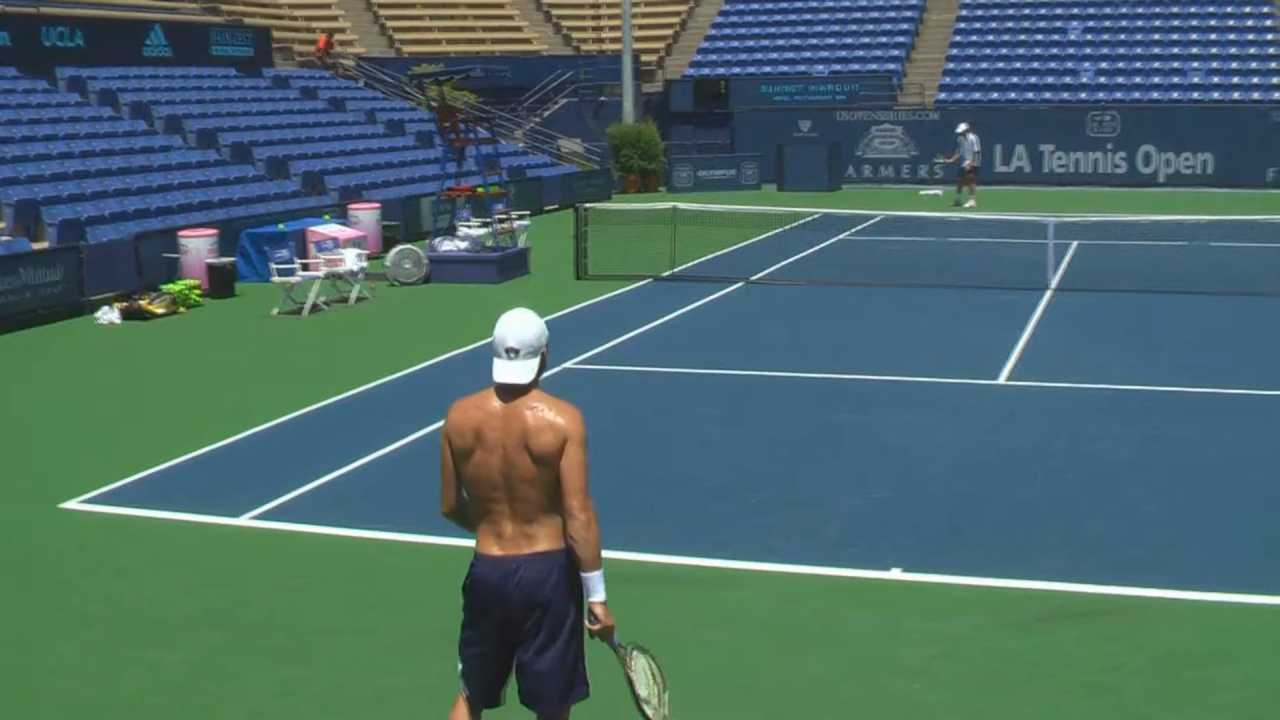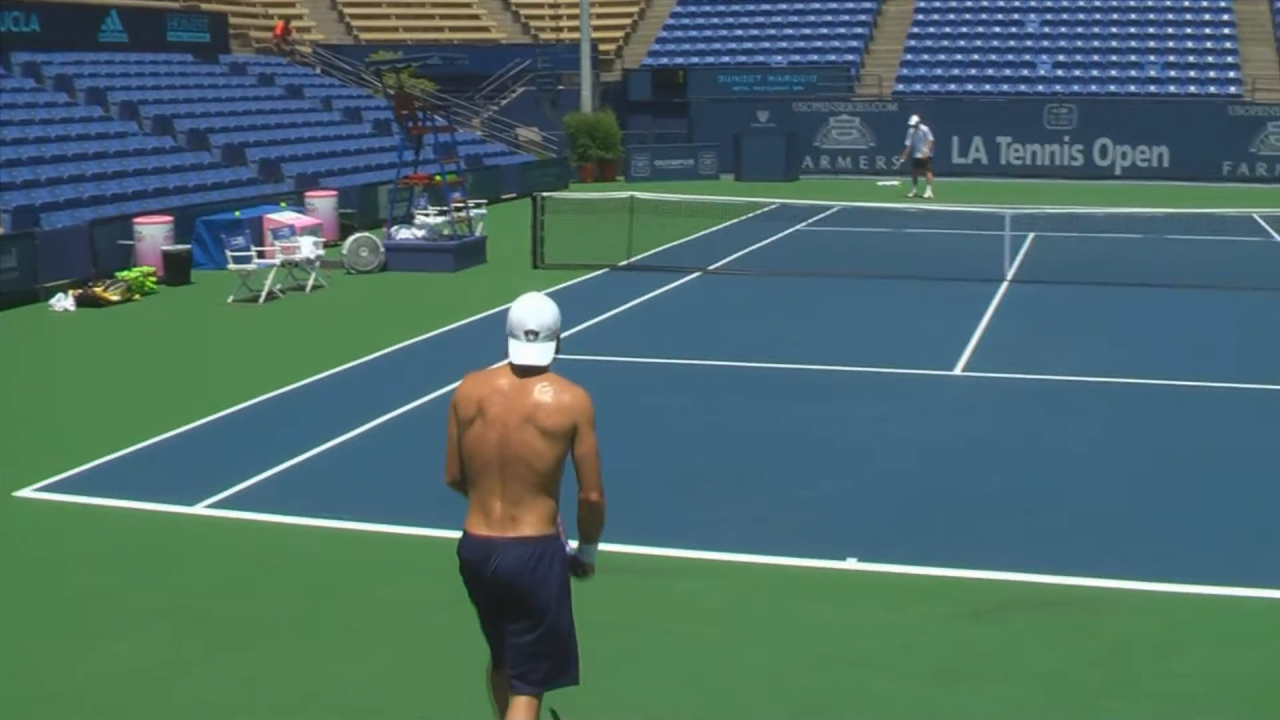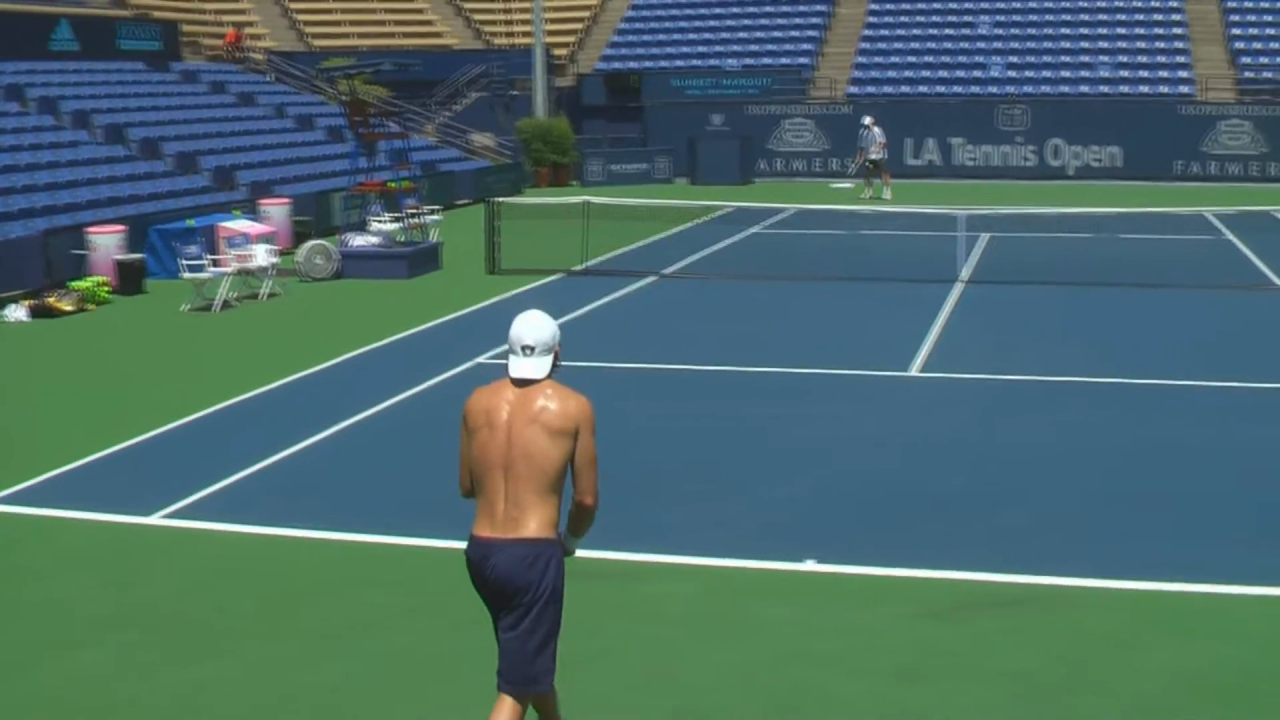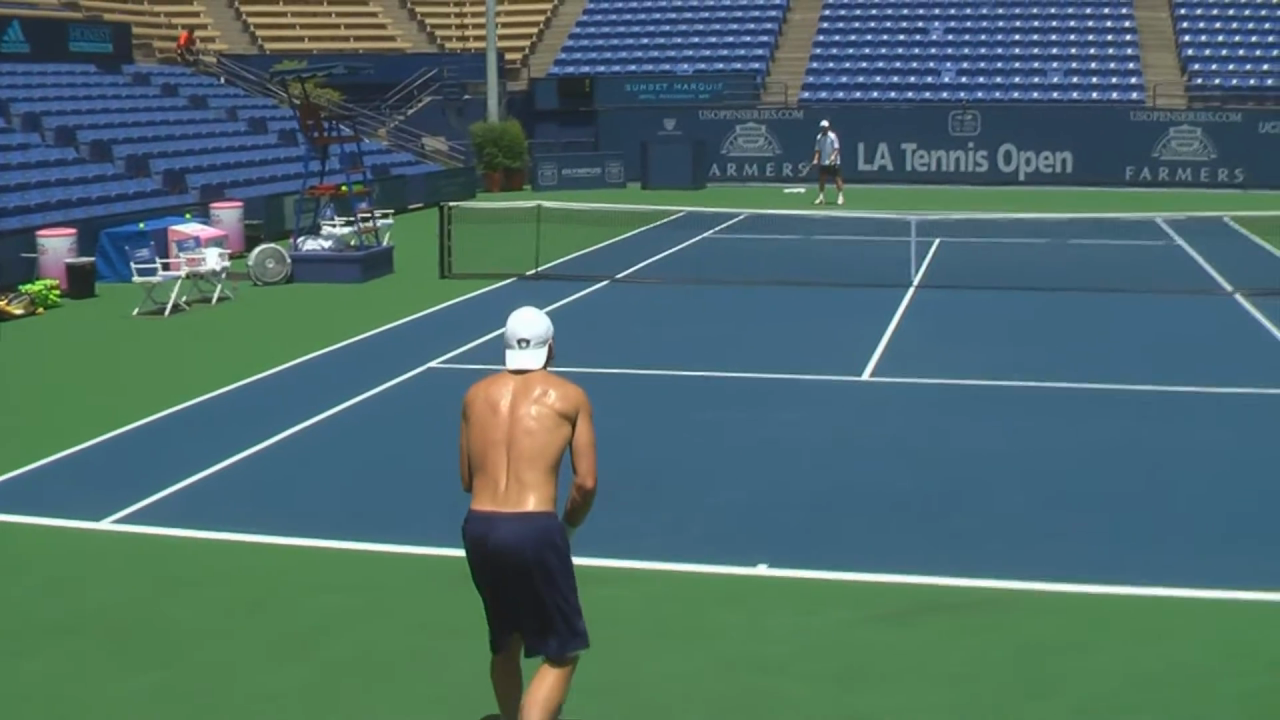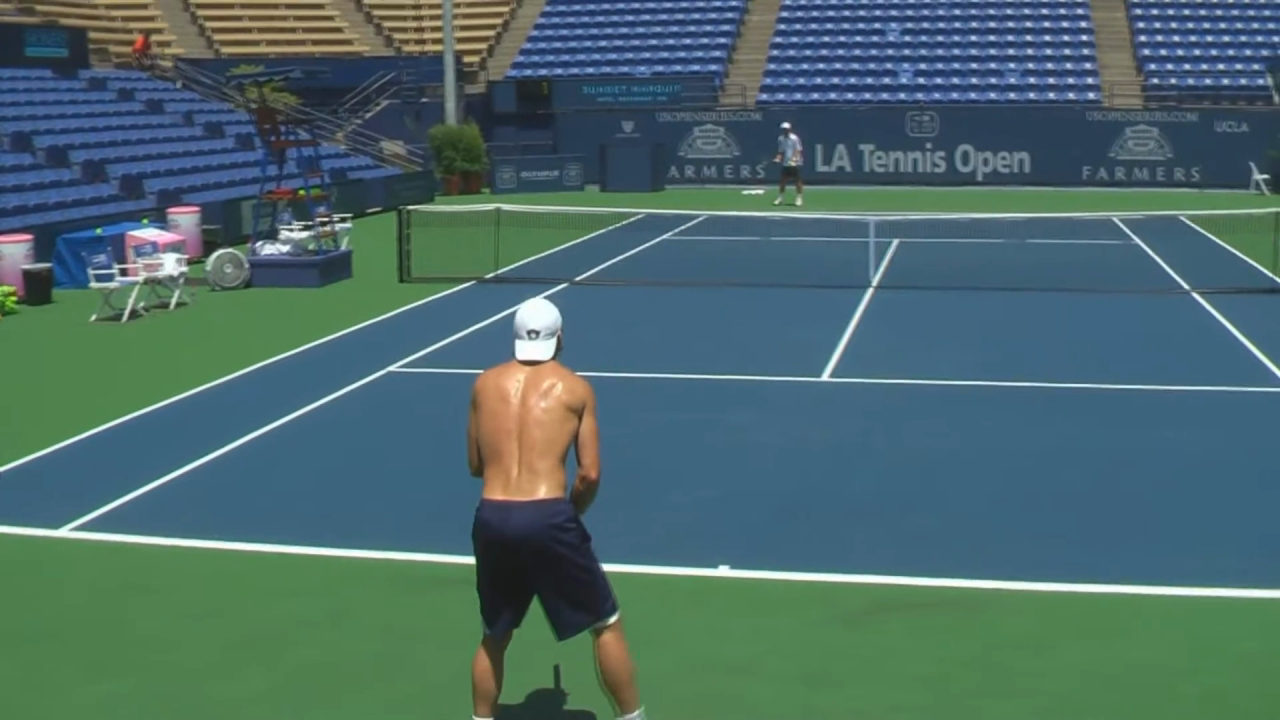
dt=1s
person 1, frame 1
left shoulder: (460, 416)
right shoulder: (562, 418)
left elbow: (451, 507)
right elbow: (578, 514)
right wrist: (597, 595)
left hip: (487, 570)
right hip: (548, 571)
person 1, frame 2
left shoulder: (469, 390)
right shoulder: (570, 400)
left elbow: (454, 478)
right elbow: (591, 496)
right wrist: (586, 552)
left hip: (475, 548)
right hip: (533, 553)
left knee: (503, 660)
right knee: (528, 683)
person 1, frame 3
left shoulder: (477, 402)
right shoulder: (572, 406)
left elbow: (467, 487)
right elbow: (586, 499)
right wrist: (571, 539)
left hip: (480, 551)
right hip: (531, 554)
left knee: (530, 656)
person 1, frame 4
left shoulder: (476, 394)
right shoulder: (569, 396)
right elbow: (586, 483)
right wrist: (567, 527)
left hip: (479, 529)
right hip: (534, 530)
left knee: (505, 646)
right knee: (562, 656)
person 1, frame 5
left shoulder: (485, 384)
right shoulder: (575, 389)
right elbow: (590, 474)
right wrist: (571, 513)
left hip: (490, 518)
right hip: (547, 518)
left knee: (494, 637)
right knee: (606, 626)
